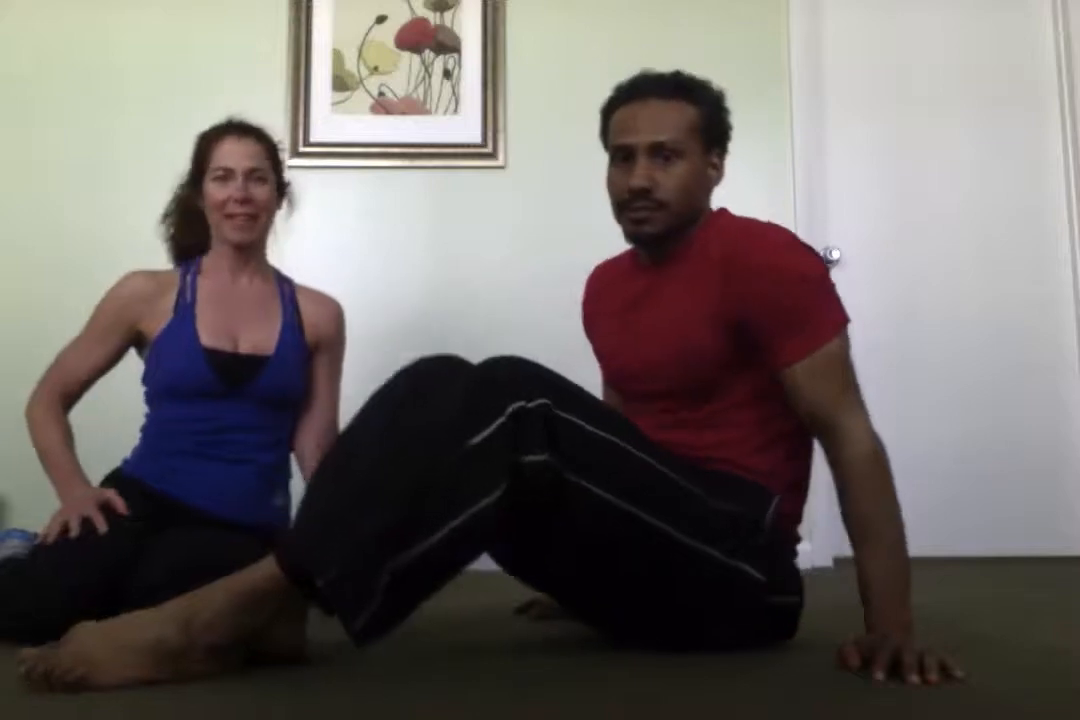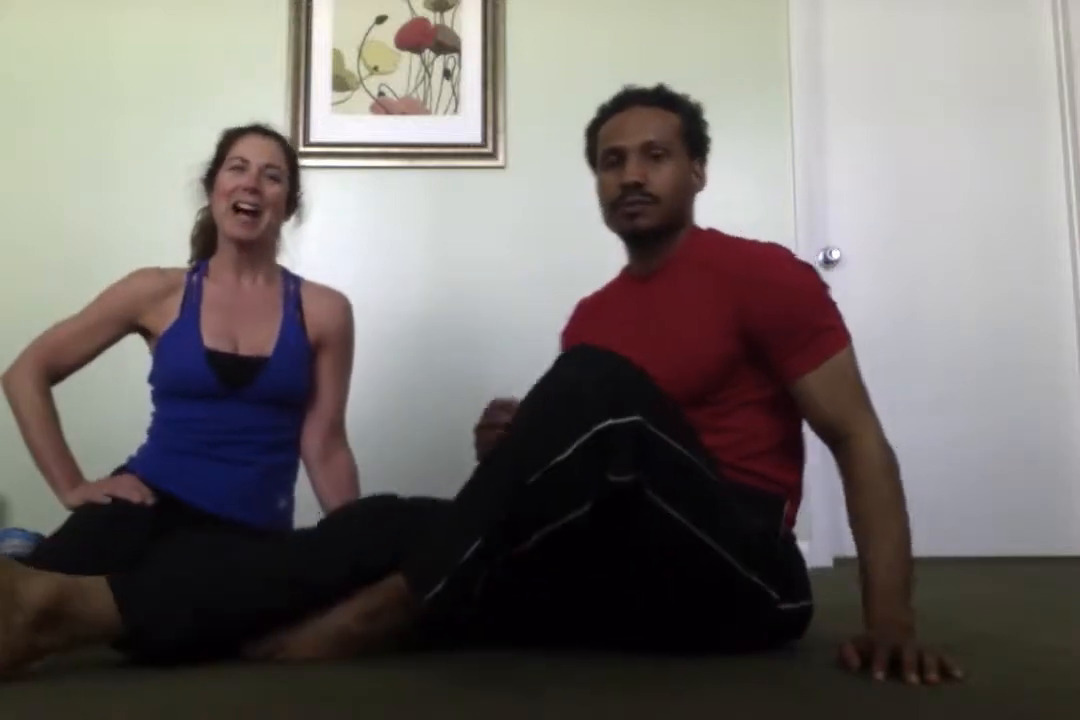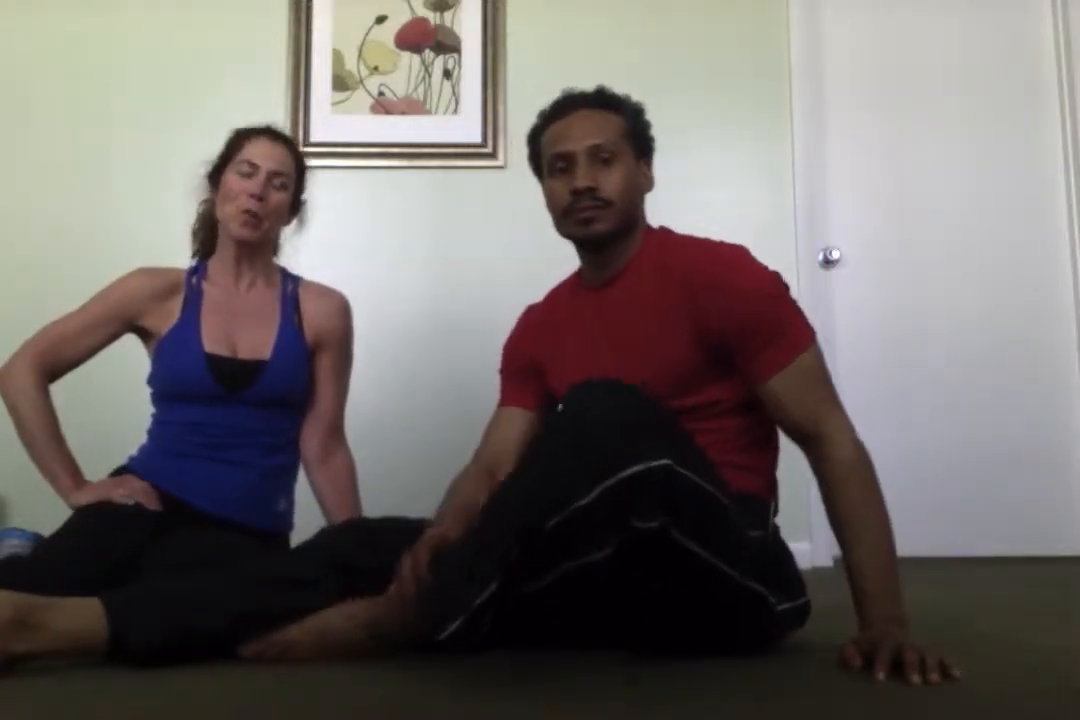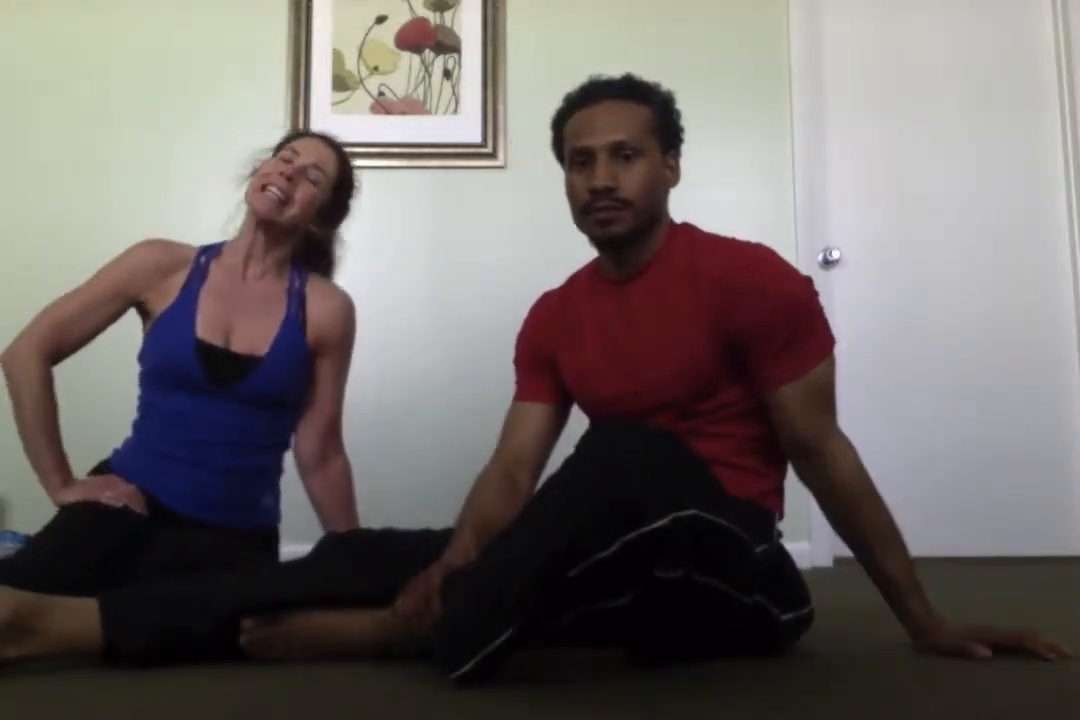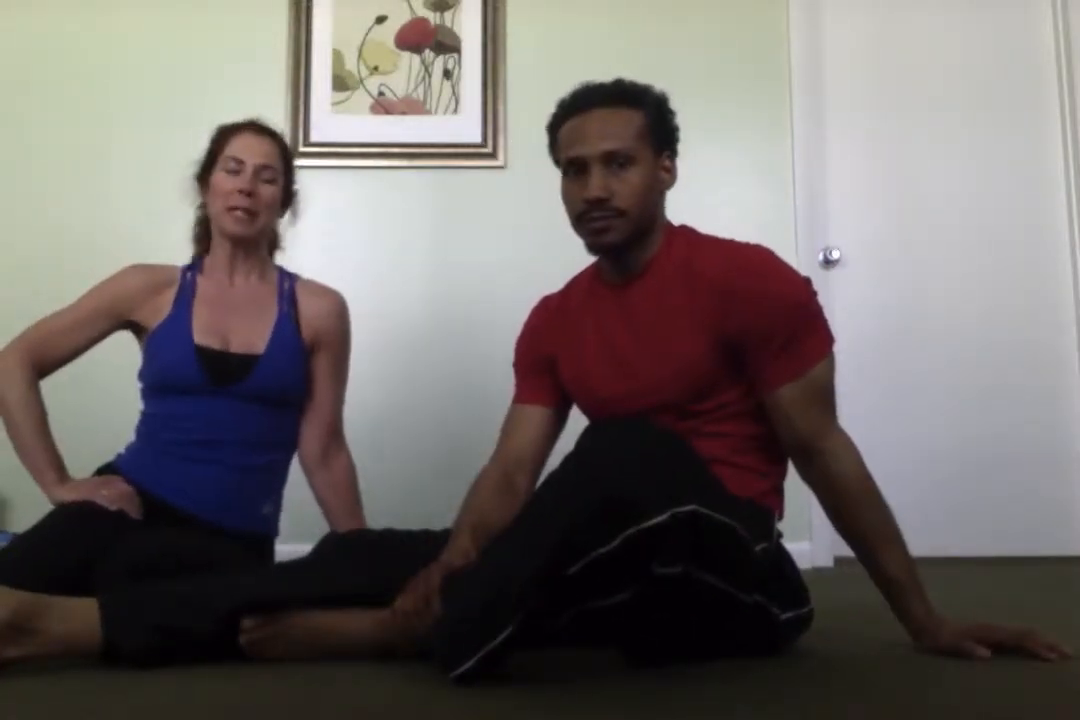
dt=1s
person 1, frame 1
left shoulder: (762, 261)
right shoulder: (605, 288)
left elbow: (848, 433)
left wrist: (889, 622)
right wrist: (573, 563)
left hip: (732, 567)
right hip: (636, 566)
left knee: (515, 399)
right knee: (439, 387)
left ankle: (223, 616)
right ankle: (273, 603)
person 1, frame 2
left shoulder: (762, 275)
right shoulder: (594, 314)
left elbow: (859, 440)
left wrist: (890, 620)
right wrist: (521, 463)
left hip: (736, 573)
right hip: (619, 569)
left knee: (598, 385)
right knee: (384, 522)
left ankle: (388, 610)
person 1, frame 3
left shoulder: (718, 277)
right shoulder: (540, 329)
left elbow: (831, 441)
right elbow: (492, 474)
left wrist: (884, 622)
right wrist: (434, 548)
left hip: (731, 573)
right hip: (611, 573)
left knee: (611, 412)
right knee: (370, 543)
left ankle: (396, 624)
person 1, frame 4
left shoulder: (750, 280)
right shoulder: (554, 319)
left elbow: (823, 454)
right elbow: (512, 474)
left wrist: (925, 622)
right wrist: (451, 565)
left hip: (735, 573)
right hip: (620, 571)
left knee: (631, 453)
right knee: (374, 554)
left ankle: (410, 636)
person 1, frame 5
left shoulder: (749, 281)
right shoulder: (554, 323)
left elbow: (822, 452)
right elbow: (509, 476)
left wrist: (924, 621)
right wrist: (448, 568)
left hip: (734, 571)
right hip: (621, 572)
left knee: (629, 447)
right knee: (374, 553)
left ankle: (408, 637)
person 2, frame 1
left shoulder: (317, 313)
right shoulder: (147, 295)
left elbow: (316, 444)
right elbow: (47, 400)
right wrist: (74, 490)
left hip: (245, 528)
right hip: (143, 501)
person 2, frame 2
left shoulder: (323, 311)
right shoulder: (158, 292)
left elbow: (324, 447)
right wrist: (71, 486)
left hip: (250, 529)
right hip: (148, 500)
person 2, frame 3
left shoulder: (322, 310)
right shoulder: (158, 292)
left elbow: (323, 448)
right wrist: (75, 488)
left hip: (248, 533)
right hip: (150, 503)
person 2, frame 4
left shoulder: (326, 310)
right shoulder: (162, 266)
left elbow: (319, 453)
right wrist: (62, 484)
left hip: (235, 533)
right hip: (129, 501)
person 2, frame 5
left shoulder: (319, 310)
right shoulder: (150, 288)
left elbow: (323, 451)
right wrist: (59, 484)
left hip: (233, 536)
right hip: (132, 502)
left knee: (120, 574)
